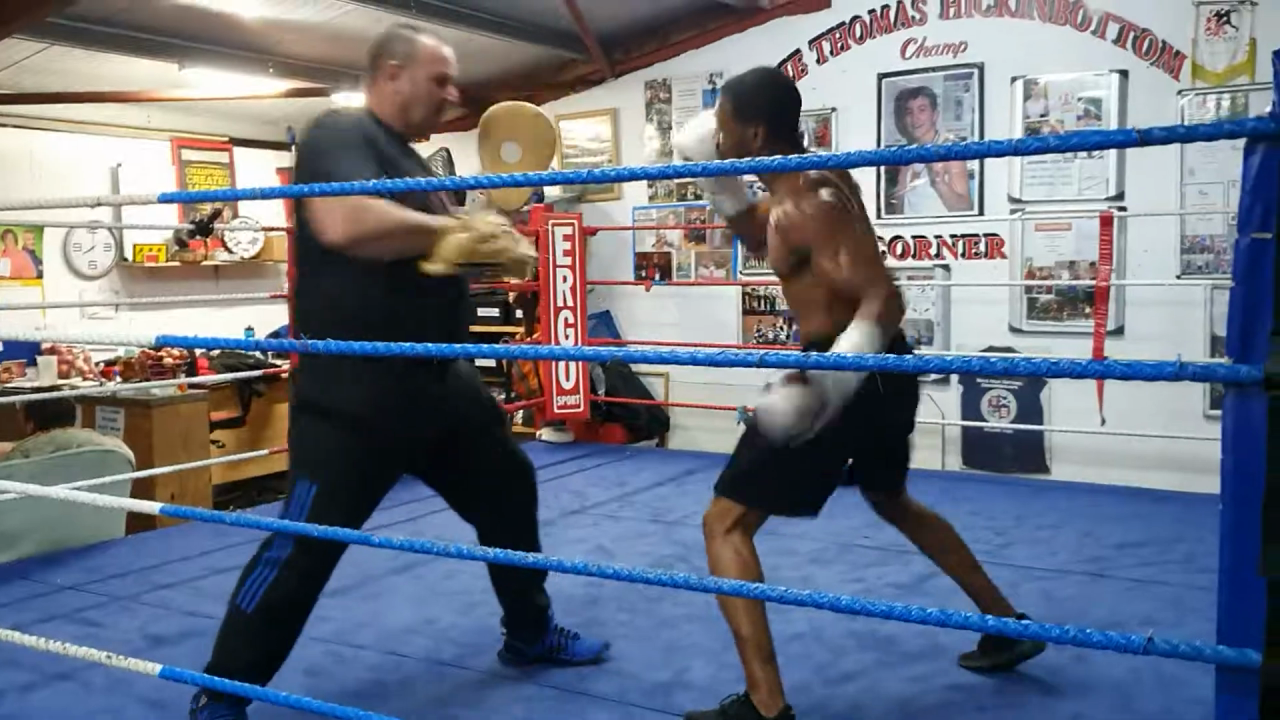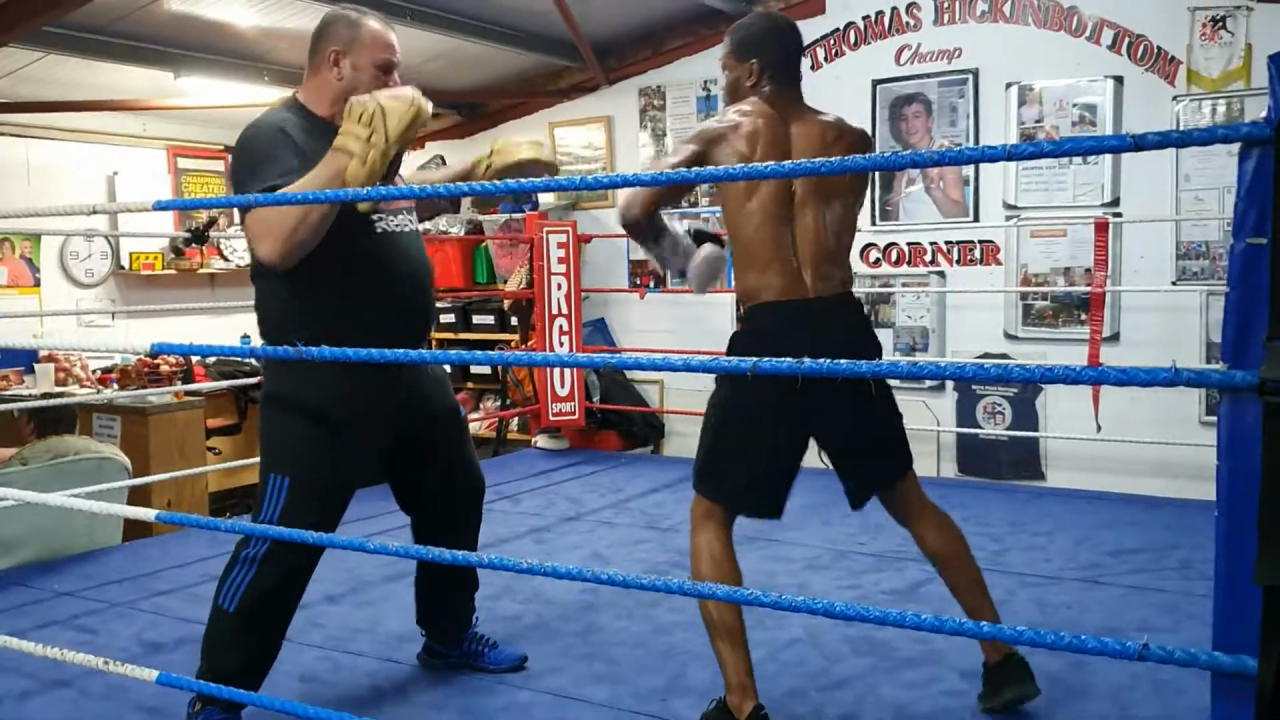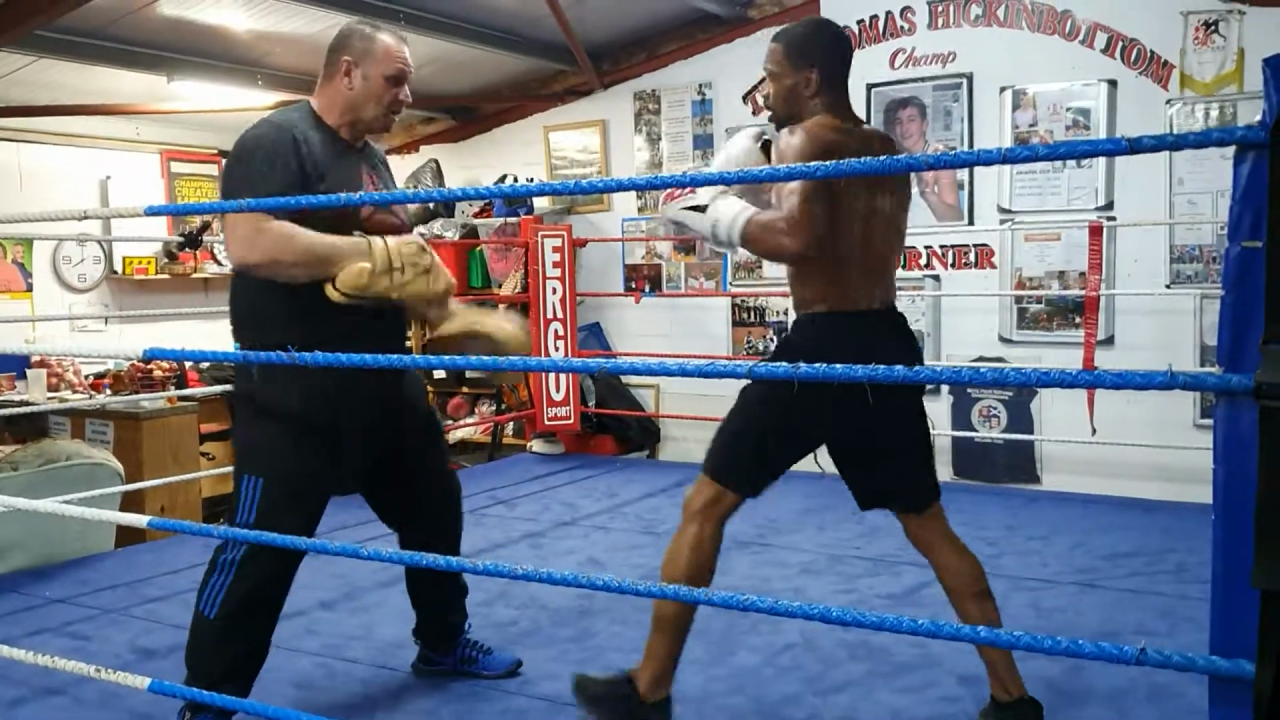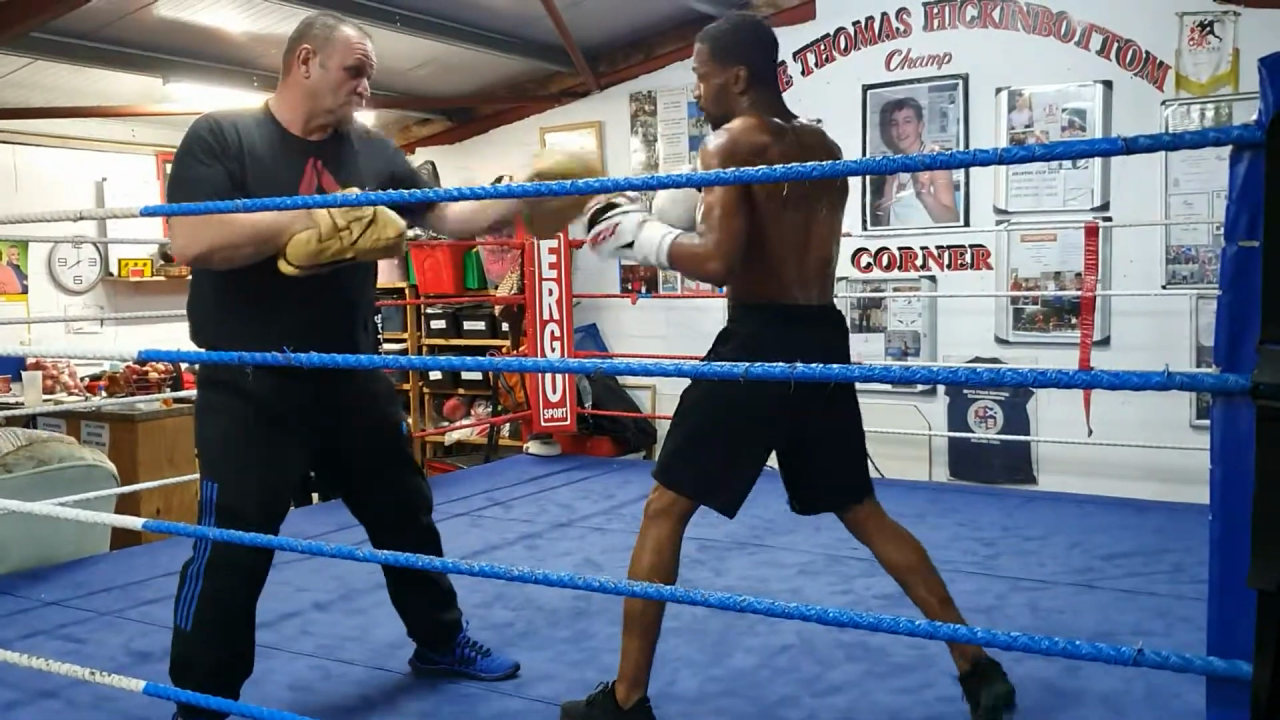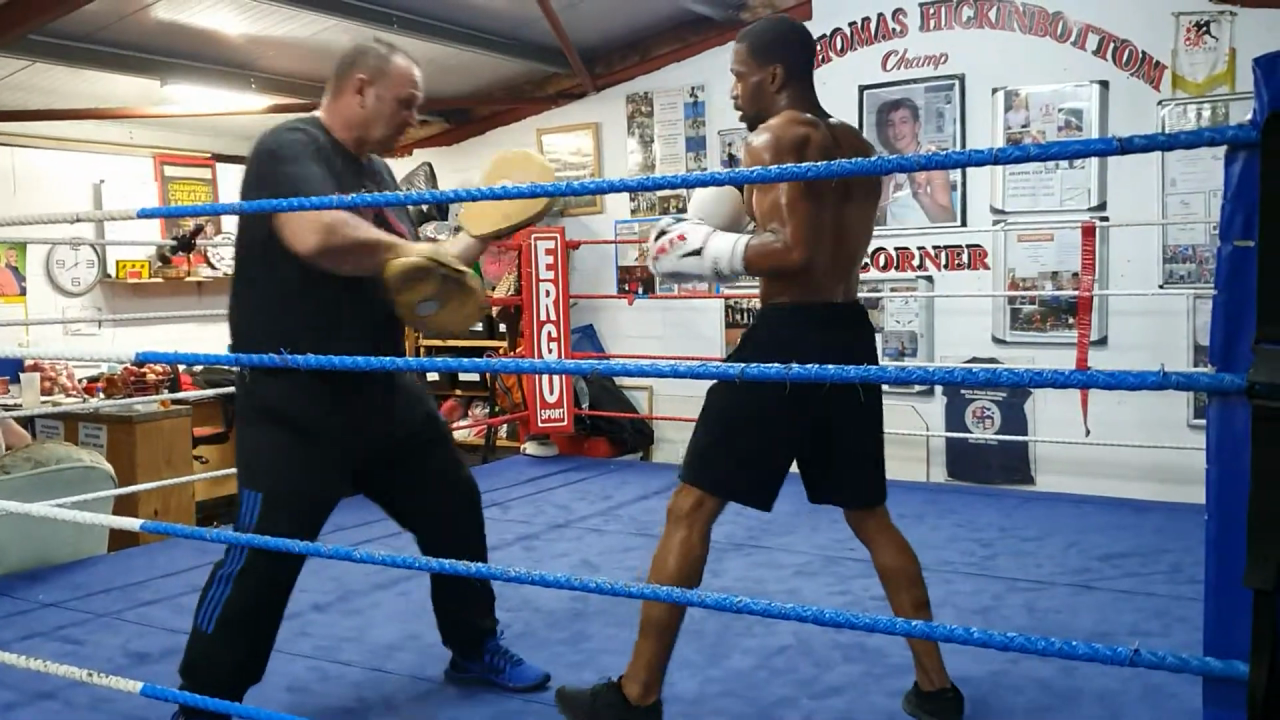
dt=0.4s
person 1, frame 1
left shoulder: (413, 162)
right shoulder: (338, 136)
left elbow: (440, 256)
right elbow: (345, 225)
left wrist: (490, 238)
right wrist: (457, 232)
left hip: (435, 375)
right hip: (350, 385)
left knee: (509, 490)
right knee: (309, 540)
left ankle: (530, 632)
person 1, frame 2
left shoulder: (369, 127)
right shoulder: (273, 137)
right elbow: (275, 242)
left wrist: (478, 170)
right wrist: (353, 155)
left hip: (407, 369)
right hip: (321, 382)
left knee: (455, 498)
right knee: (282, 541)
left ankle: (448, 636)
person 1, frame 3
left shoulder: (371, 157)
right shoulder: (278, 139)
right elbow: (249, 245)
left wrist: (453, 318)
right wrist: (372, 256)
left hip: (381, 380)
right hip: (296, 388)
left knee: (434, 508)
right knee: (263, 545)
left ankle: (443, 642)
person 1, frame 4
left shoulder: (368, 151)
right shoulder: (221, 136)
left elbow: (447, 218)
right elbow: (192, 240)
left wrist: (524, 198)
right wrist: (313, 225)
left hip: (351, 381)
right hip: (250, 389)
left knee: (404, 513)
right knee: (231, 550)
left ankle: (439, 641)
person 1, frame 5
left shoulder: (376, 173)
right shoulder: (290, 148)
left elbow: (398, 266)
right elbow: (321, 234)
left wrist: (478, 236)
right wrist: (411, 255)
left hip: (383, 389)
right hip: (292, 401)
left knee: (455, 508)
right knee: (265, 554)
left ankle: (474, 649)
person 2, frame 1
left shoulder: (809, 203)
right shoulder: (810, 181)
left elbow: (882, 303)
right elbow: (765, 245)
left wrist: (826, 386)
right wrist: (724, 189)
left hip: (845, 375)
right hip: (881, 370)
left knee: (724, 523)
right knee: (893, 503)
right ankle: (1007, 626)
person 2, frame 2
left shoulder: (721, 136)
right shoulder: (851, 141)
left elbow: (635, 211)
left wrist: (677, 250)
left hip: (768, 345)
right hip: (842, 332)
left knee: (710, 519)
right knee: (909, 502)
right ankle: (1003, 661)
person 2, frame 3
left shoulder: (807, 138)
right shoulder: (887, 150)
left elbow: (797, 241)
left wrist: (719, 213)
right wrist: (773, 190)
left hip: (823, 346)
right hip: (885, 344)
left knee: (704, 507)
right knee: (930, 527)
person 2, frame 4
left shoulder: (729, 144)
right shoulder: (825, 149)
left elbow: (720, 263)
left wrist: (641, 236)
right wrist: (701, 221)
left hip: (758, 344)
right hip: (823, 342)
left knee: (663, 512)
right knee: (865, 514)
person 2, frame 5
left shoulder: (774, 139)
right shoulder: (858, 147)
left elbow: (796, 252)
left wrist: (704, 250)
right wrist: (744, 234)
left hip: (787, 340)
right hip: (849, 338)
left knee: (690, 509)
right knee: (870, 515)
